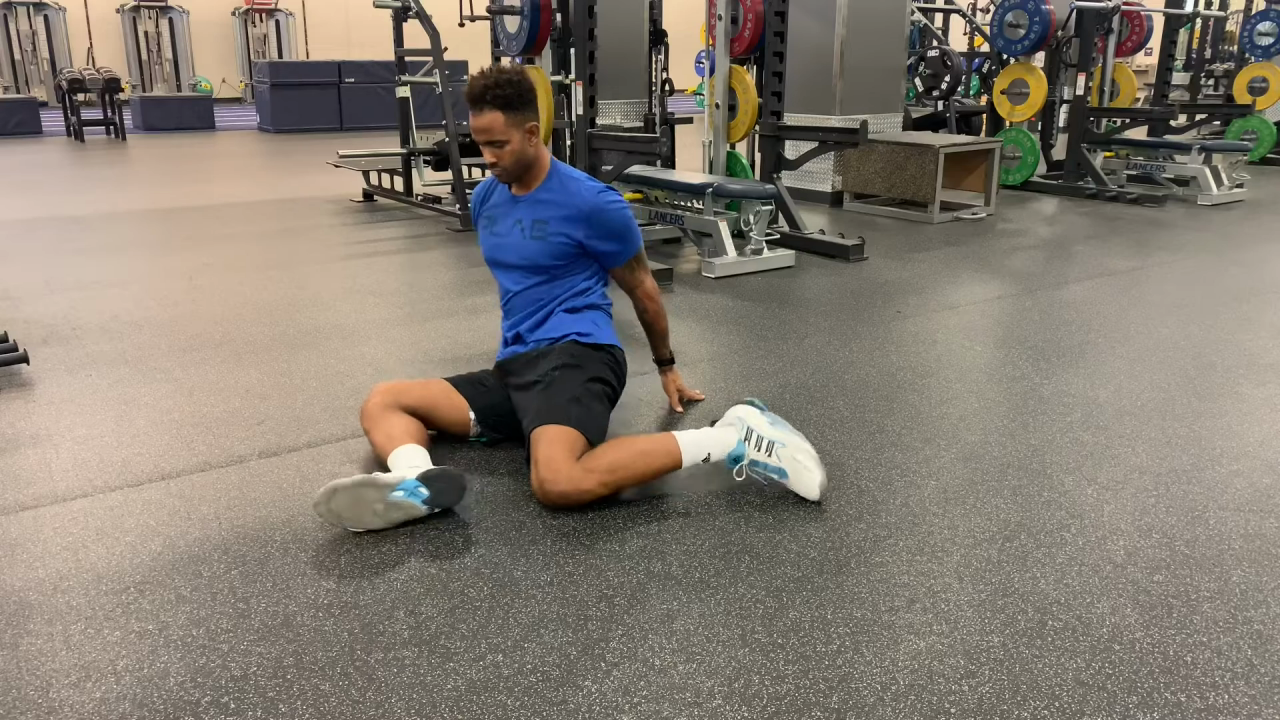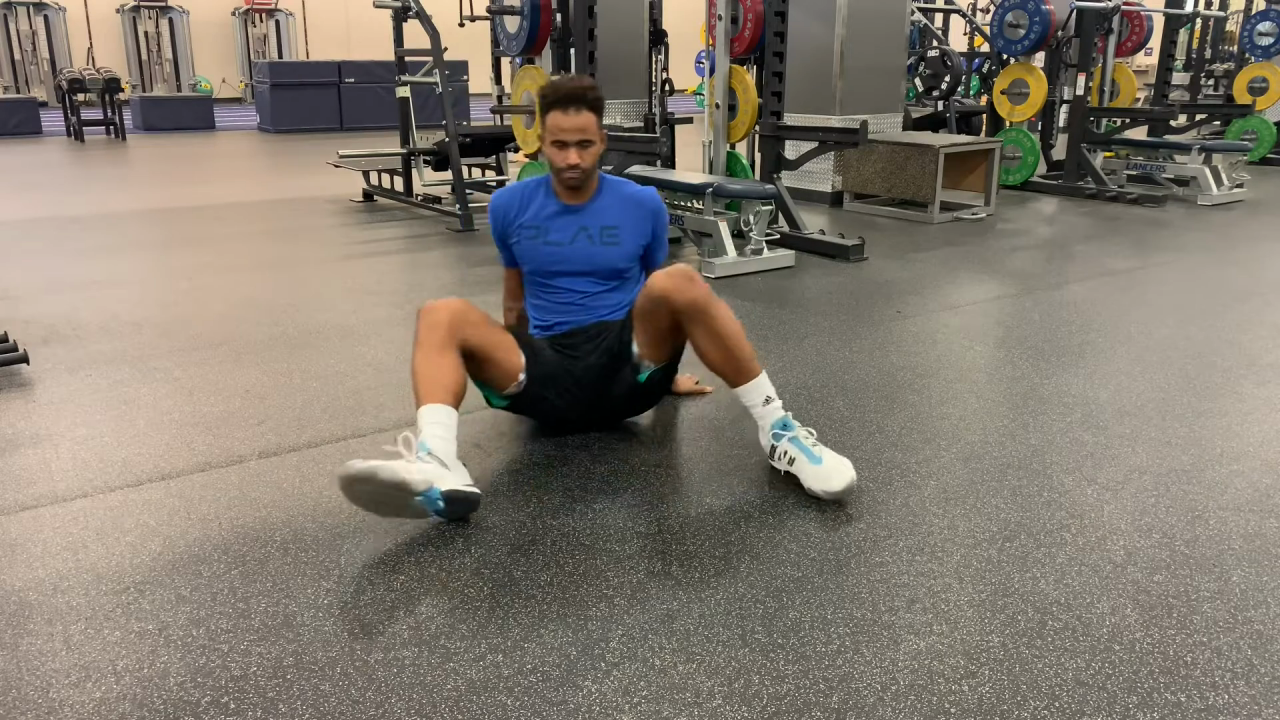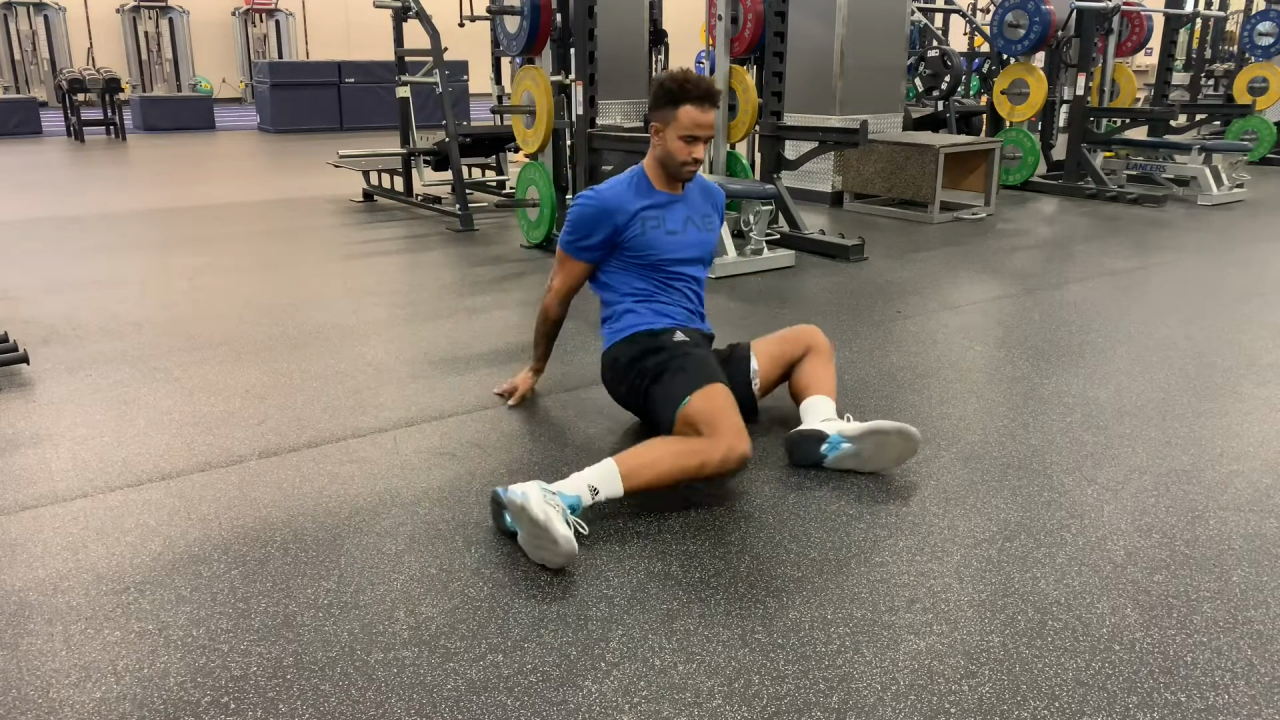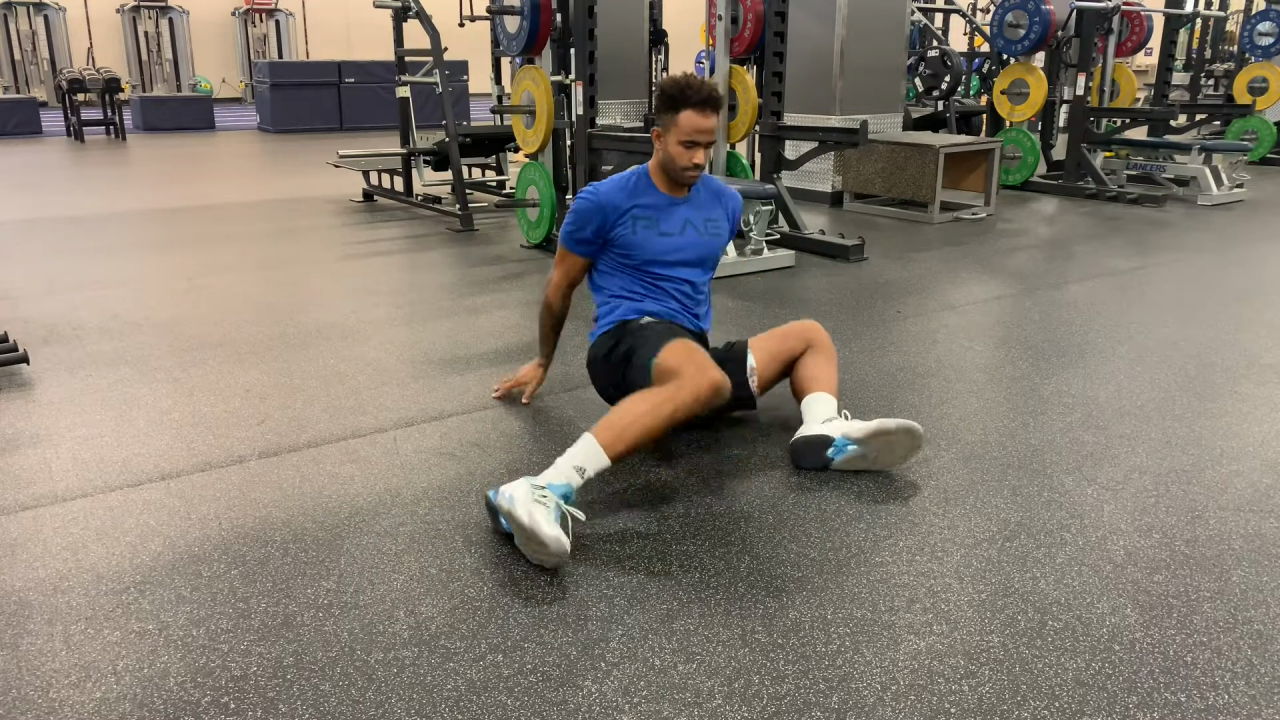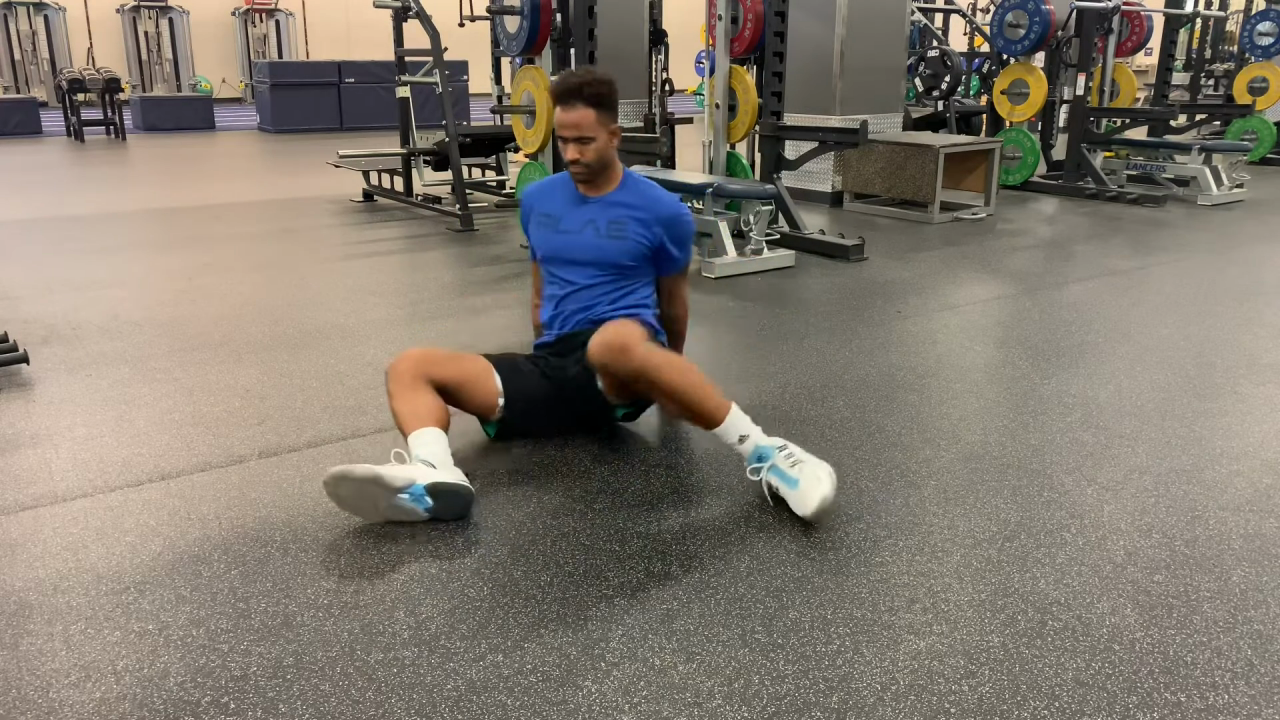
dt=1s
person 1, frame 1
left shoulder: (591, 204)
right shoulder: (485, 200)
left elbow: (642, 287)
left wrist: (666, 368)
left hip: (575, 357)
right hip: (516, 367)
left knee: (557, 484)
right knee: (380, 405)
left ankle: (732, 440)
right ankle: (414, 485)
person 1, frame 2
left shoulder: (642, 205)
right shoulder: (511, 206)
left wrist: (667, 368)
right wrist: (507, 367)
left hip: (626, 368)
right hip: (550, 378)
left knee: (677, 282)
right knee: (440, 315)
left ankle: (780, 433)
right ankle: (435, 473)
person 1, frame 3
left shoulder: (710, 197)
right shoulder: (605, 204)
right elbow: (558, 292)
right wrist: (535, 369)
left hip: (689, 349)
right hip: (647, 351)
left knee: (810, 341)
right knee: (728, 449)
left ankle: (823, 434)
right ankle: (554, 498)
person 1, frame 4
left shoulder: (724, 202)
right shoulder: (605, 201)
right elbow: (561, 285)
right wrist: (542, 363)
left hip: (687, 353)
right hip: (627, 350)
left knee: (811, 336)
right knee: (706, 380)
left ankle: (826, 433)
right ankle: (545, 492)
person 1, frame 5
left shoulder: (662, 211)
right shoulder: (537, 199)
left elbow: (673, 300)
left wrist: (674, 368)
left hip: (620, 354)
right hip: (551, 363)
left knee: (613, 342)
right knee: (408, 369)
left ankle: (765, 456)
right ankle: (434, 479)
